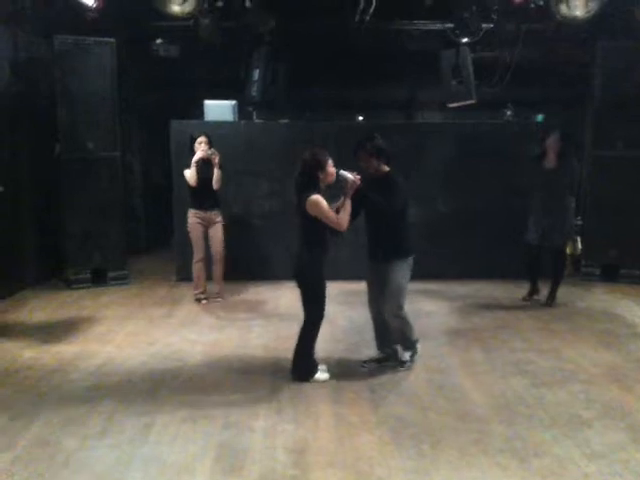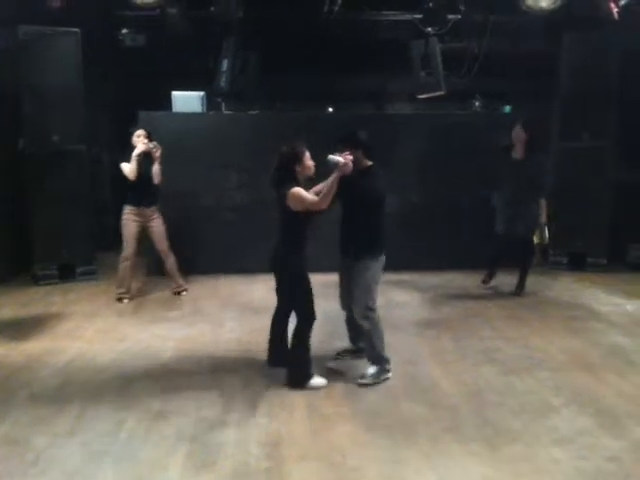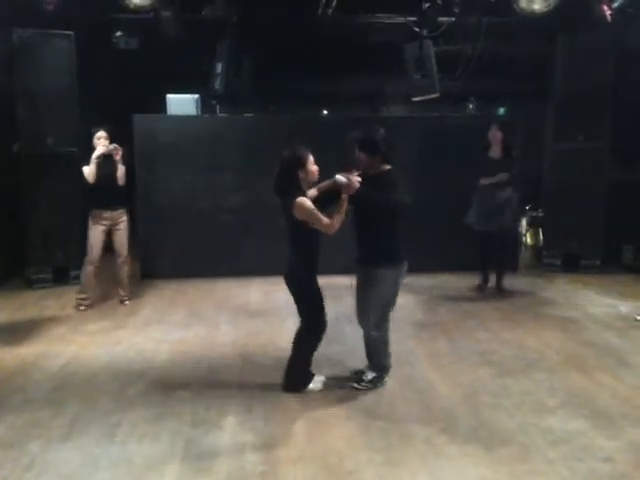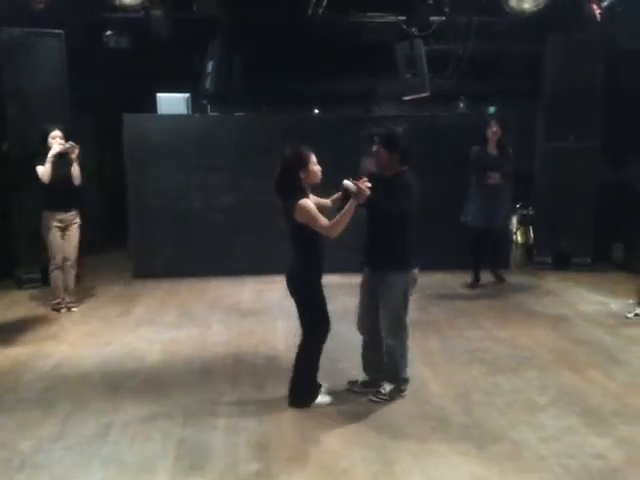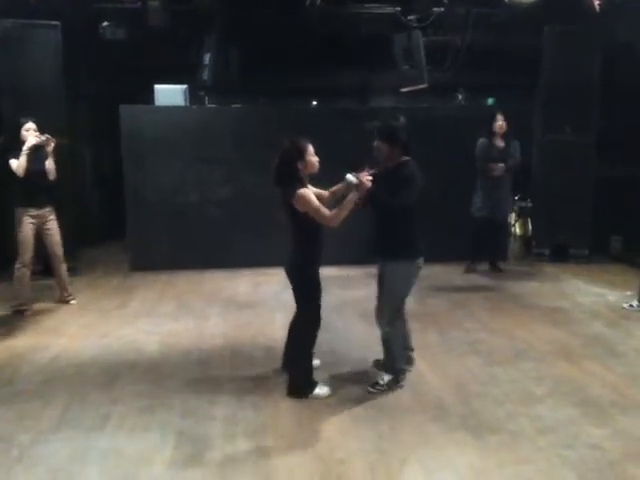
dt=0.7s
person 1, frame 1
left shoulder: (394, 184)
right shoulder: (368, 184)
left elbow: (389, 211)
right elbow: (353, 213)
left wrist: (362, 191)
left hip: (398, 256)
right hip: (376, 256)
left knee: (392, 308)
right knee: (376, 308)
left ankle: (409, 347)
right ankle: (387, 352)
person 1, frame 2
left shoulder: (372, 177)
right shoulder: (352, 176)
left elbow: (370, 195)
right elbow: (332, 196)
left wrist: (347, 175)
left hip: (369, 254)
right hip: (350, 251)
left knee: (364, 308)
right knee: (349, 304)
left ankle: (381, 364)
right ankle: (358, 345)
person 1, frame 3
left shoulder: (391, 181)
right shoulder: (365, 179)
left elbow: (394, 206)
left wrist: (358, 193)
left hip: (388, 263)
right hip: (367, 260)
left knee: (376, 319)
right knee: (365, 317)
left ankle: (378, 370)
right ankle: (375, 365)
person 1, frame 4
left shoulder: (406, 183)
right shoulder: (377, 179)
left elbow: (395, 214)
right elbow: (364, 204)
left wrist: (368, 197)
left hip: (398, 269)
right hip: (374, 264)
left knee: (392, 328)
right knee: (368, 325)
left ankle: (397, 383)
right ankle: (375, 377)
person 1, frame 5
left shoulder: (410, 174)
right shoulder: (385, 172)
left elbow: (398, 208)
right elbow: (380, 204)
left wrist: (370, 191)
right wrist: (364, 190)
left hip: (404, 256)
right hip: (389, 253)
left knee: (388, 314)
right knee: (393, 310)
left ankle: (396, 373)
right ankle: (403, 357)
person 2, frame 1
left shoulder: (312, 196)
right shoulder: (313, 199)
left elbow: (330, 216)
right elbow: (341, 224)
left wrist: (346, 195)
right wrist: (349, 195)
left hip: (310, 263)
right hip: (309, 265)
left knee: (314, 314)
right knee: (314, 316)
left ankle: (306, 362)
right ankle: (303, 370)
person 2, frame 2
left shoulder: (292, 189)
right shoulder: (293, 193)
left elbow: (313, 194)
right elbow: (321, 203)
left wrist: (335, 174)
right wrist: (338, 174)
left hip: (285, 258)
right hip: (290, 260)
left knee: (284, 307)
right knee: (306, 315)
left ankle: (278, 355)
right ankle: (301, 374)
person 2, frame 3
left shoulder: (298, 196)
right shoulder: (299, 203)
left elbow: (316, 191)
right elbow: (330, 227)
left wrist: (338, 181)
right wrist: (346, 195)
left hip: (300, 271)
right hip: (302, 274)
left knee: (310, 323)
right knee: (315, 325)
left ankle: (299, 374)
right ankle: (295, 379)
person 2, frame 4
left shoulder: (303, 197)
right shoulder: (300, 204)
left elbow: (329, 203)
right elbow: (332, 229)
right wrist: (355, 200)
left hip: (304, 275)
right hip: (305, 278)
left knee: (317, 328)
right knee: (316, 332)
left ankle: (306, 384)
right ankle: (303, 394)
person 2, frame 5
left shoulder: (303, 188)
right shoulder: (300, 194)
left elbow: (327, 196)
right elbow: (331, 219)
left wrist: (351, 182)
right wrist: (356, 193)
left hip: (302, 263)
right hip: (304, 265)
left knee: (304, 314)
right knee: (311, 320)
left ankle: (293, 360)
right ankle: (302, 384)
person 3, frame 1
left shoulder: (213, 164)
right shoulder: (190, 164)
left elbow: (216, 186)
right elbow: (192, 182)
left wrist: (216, 165)
right wrist: (194, 162)
left hip: (214, 214)
right hip: (196, 214)
left knee: (218, 253)
right knee: (199, 256)
left ankle: (217, 291)
right ankle: (200, 292)
person 3, frame 2
left shoulder: (150, 158)
right shoulder: (126, 159)
left elbow: (156, 180)
right elbow: (131, 176)
left wrist: (156, 159)
right wrist: (135, 155)
left hip: (152, 211)
right hip: (132, 211)
left knee: (165, 249)
right knee: (128, 253)
left ankle: (179, 285)
right ankle: (123, 292)
person 3, frame 3
left shoulder: (115, 160)
right shoulder: (89, 161)
left elbow: (121, 182)
right elbow: (91, 179)
left wrist: (119, 161)
right wrist: (95, 157)
left hip: (119, 213)
right hip: (98, 215)
left knee: (123, 255)
right knee: (92, 257)
left ankle: (124, 294)
right ankle: (84, 298)
person 3, frame 4
left shoulder: (69, 160)
right shoulder: (42, 161)
left elbow: (77, 182)
right elbow: (45, 179)
left wrist: (74, 160)
right wrist: (50, 156)
left hip: (72, 215)
right hip: (52, 216)
left knee: (70, 260)
right knee: (56, 261)
left ankle: (70, 300)
right ankle: (58, 301)
person 3, frame 5
left shoulder: (42, 153)
right shoulder: (15, 155)
left elbow: (52, 176)
right elbow: (19, 172)
left wrist: (50, 154)
right wrist: (26, 149)
left hip: (47, 211)
right hip: (26, 212)
left knee: (58, 254)
right knee: (25, 259)
left ankle: (65, 294)
right ankle: (21, 303)
person 4, frame 1
left shoulder: (568, 165)
right shoulder: (537, 164)
left elbow: (572, 192)
right elbow: (533, 190)
left wrist: (570, 214)
left hip: (560, 217)
right hip: (538, 216)
left knee: (557, 255)
right knee: (533, 252)
left ankle: (552, 293)
right ankle: (533, 288)
person 4, frame 2
left shoulder: (535, 160)
right shoulder: (506, 157)
left elbow: (541, 188)
right elbow: (498, 184)
left wrist: (542, 212)
right wrist: (496, 204)
left hip: (526, 209)
right hip: (506, 207)
left knee: (525, 245)
right knee: (501, 242)
left ankle: (521, 282)
right ankle: (490, 272)
person 4, frame 3
left shoulder: (510, 158)
right shoulder: (481, 157)
left elbow: (514, 183)
right elbow: (475, 180)
left wrist: (503, 191)
right wrist: (494, 179)
left hip: (503, 206)
right hip: (483, 205)
left knee: (502, 243)
right knee: (483, 243)
left ankle: (499, 280)
right ankle: (484, 278)
person 4, frame 4
left shoulder: (506, 153)
right shoulder: (477, 151)
left elbow: (509, 174)
right elbow: (474, 176)
left wrist: (497, 177)
right wrist: (489, 178)
left hip: (500, 200)
right hip: (480, 199)
left knee: (499, 237)
right knee: (477, 238)
left ankle: (495, 268)
right ankle: (475, 275)
person 4, frame 5
left shoulder: (513, 144)
right shoulder: (483, 143)
left elbow: (515, 164)
right elbow: (481, 166)
left wrist: (496, 167)
right wrist: (501, 167)
left hip: (504, 191)
right hip: (485, 190)
left knee: (500, 227)
right knee: (480, 226)
left ankle: (494, 261)
right ankle: (473, 261)
